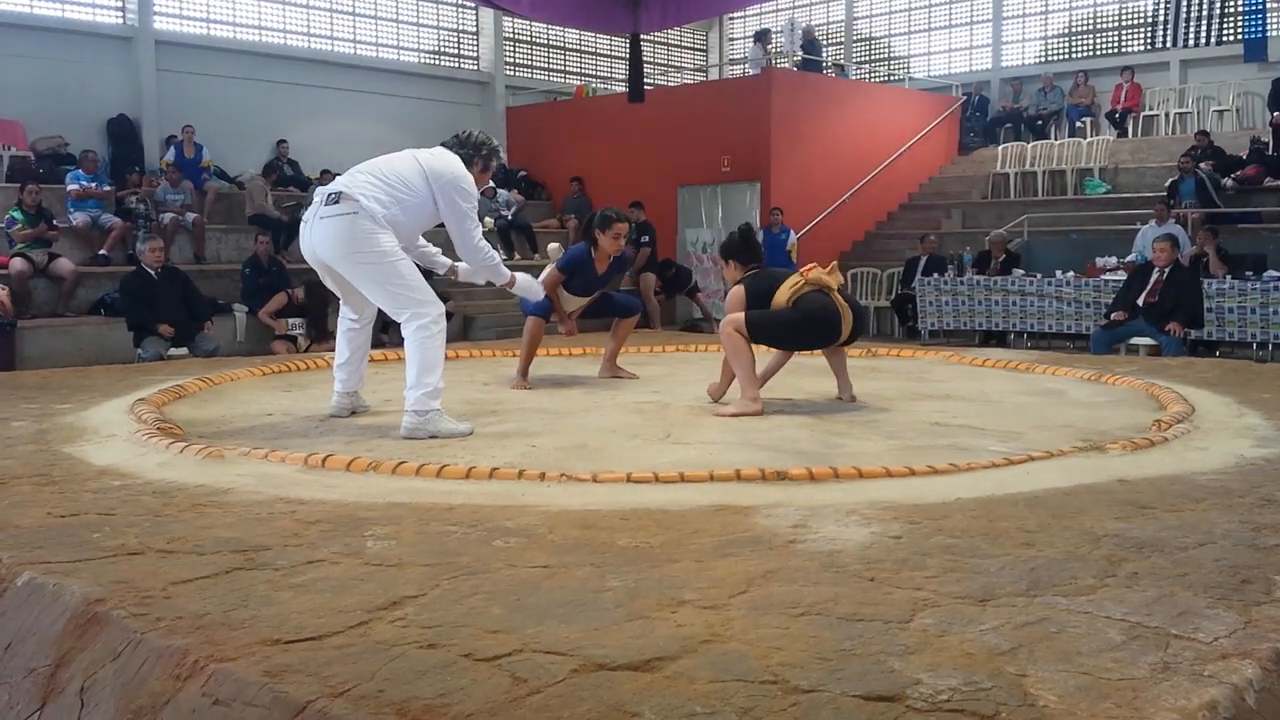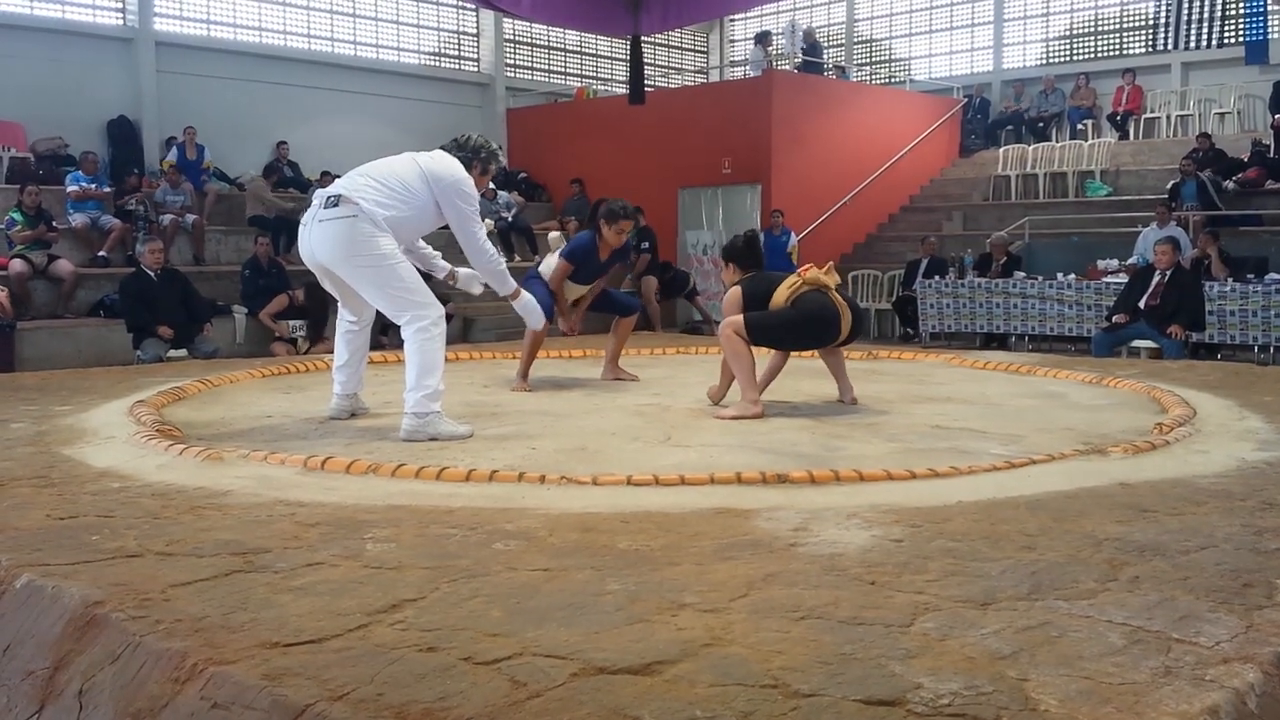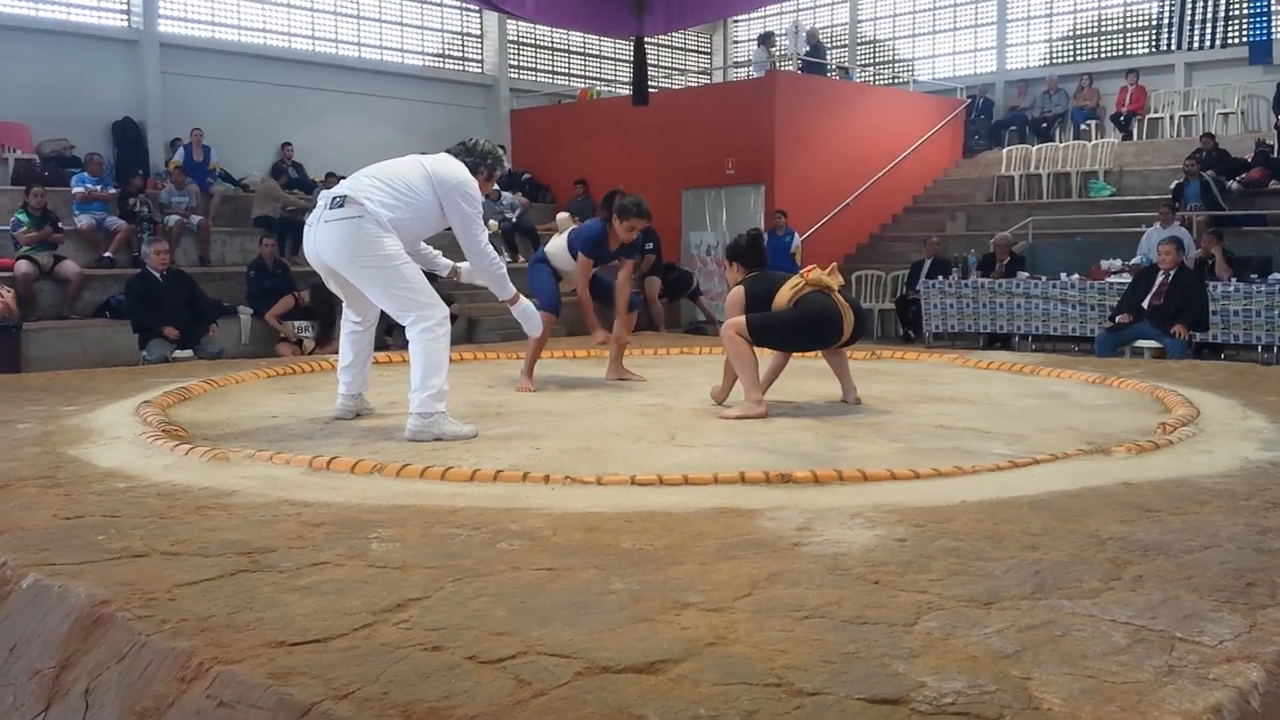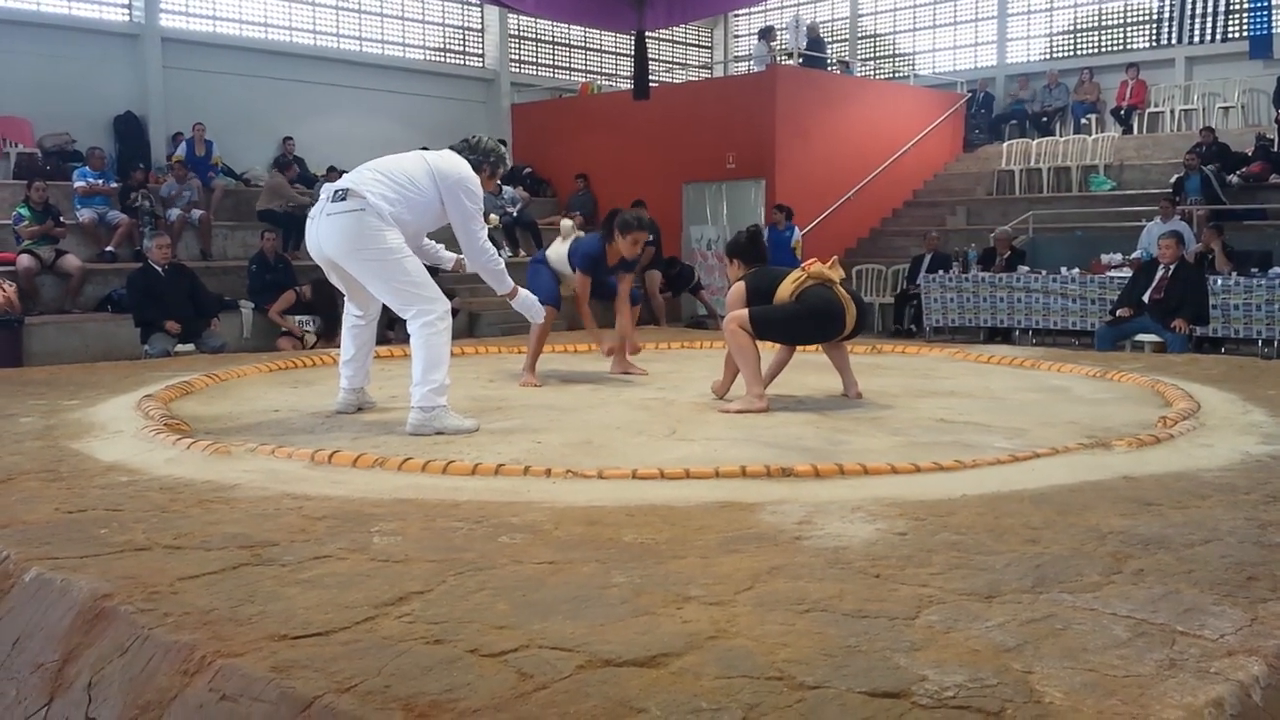
dt=0.2s
person 1, frame 1
left shoulder: (423, 163)
right shoulder: (456, 174)
left elbow: (406, 236)
right elbow: (472, 244)
left wrist: (453, 268)
right wrist: (511, 280)
left hip: (315, 227)
right hip: (352, 229)
left knee: (358, 307)
right knee: (425, 314)
left ankle: (345, 395)
right ankle: (423, 414)
person 1, frame 2
left shoulder: (423, 167)
right shoulder: (456, 177)
left elbow: (404, 239)
right elbow: (478, 247)
left wrist: (451, 274)
right wrist: (516, 295)
left hip: (313, 230)
right hip: (352, 231)
left knee: (356, 310)
right knee: (424, 316)
left ankle: (345, 397)
right ankle: (422, 416)
person 1, frame 3
left shoulder: (428, 170)
right shoulder: (461, 179)
left elbow: (407, 241)
right elbow: (480, 251)
left wrist: (454, 269)
right wrist: (516, 300)
left hip: (318, 231)
right hip: (357, 231)
left knee: (361, 311)
right knee: (429, 317)
left ankle: (350, 398)
right ankle: (427, 416)
person 1, frame 4
left shoulder: (431, 166)
right shoulder: (464, 175)
left elbow: (411, 239)
right elbow: (479, 247)
left wrist: (458, 261)
right wrist: (514, 293)
left hip: (321, 223)
right hip: (359, 225)
left knee: (363, 305)
right knee: (431, 311)
left ankle: (351, 391)
right ankle: (429, 410)
person 2, frame 1
left shoulder: (738, 291)
right shoulder: (779, 276)
left elbow: (733, 335)
right elbow: (788, 337)
left wrist: (720, 389)
right wrist: (759, 381)
left hip: (816, 317)
left knee: (729, 326)
left ankle: (749, 399)
right ankle: (845, 388)
person 2, frame 2
left shoulder: (735, 293)
right shoulder: (775, 280)
right elbow: (783, 344)
left wrist: (719, 392)
right wrist: (757, 389)
left hip: (813, 317)
left knee: (728, 329)
left ankle: (749, 402)
right ankle: (846, 390)
person 2, frame 3
left shoulder: (738, 293)
right shoulder: (778, 280)
right elbow: (786, 342)
left wrist: (723, 392)
right wrist: (761, 388)
left hip: (816, 318)
left knee: (731, 329)
left ankle: (753, 402)
right ankle: (849, 390)
person 2, frame 4
left shoulder: (740, 288)
right shoulder: (777, 276)
left elbow: (736, 334)
right elbow: (788, 340)
left wrist: (724, 386)
right wrist: (763, 382)
left hip: (818, 310)
left knee: (733, 323)
left ankle: (755, 396)
right ankle: (850, 385)
person 3, frame 1
left shoulder: (621, 260)
right shoulder: (578, 255)
left elbow: (598, 290)
right elbow: (547, 286)
left wrist: (574, 316)
right wrist: (563, 319)
left hip: (577, 302)
right hip: (543, 293)
left knee: (632, 307)
right knee: (539, 313)
left ankle: (608, 366)
right ankle: (521, 374)
person 3, frame 2
left shoulder: (622, 248)
right shoulder: (582, 244)
left elbow: (599, 283)
right elbow: (555, 281)
left wrist: (579, 312)
right wrist: (564, 315)
left hip: (577, 289)
right hip: (542, 281)
left knee: (631, 307)
right knee: (543, 314)
left ankle: (611, 367)
right ankle: (521, 376)
person 3, frame 3
left shoulder: (631, 241)
right shoulder: (593, 233)
left elbow: (623, 283)
right elbow: (582, 287)
left wrist: (622, 327)
right wrist: (596, 329)
left hip: (577, 270)
right hip: (545, 264)
left knee: (631, 302)
right knee: (549, 306)
left ankle: (615, 368)
right ankle: (526, 373)
person 3, frame 4
left shoulder: (630, 256)
right shoulder: (591, 250)
left elbow: (622, 301)
right elbow: (581, 303)
left wrist: (630, 339)
right wrist: (601, 342)
left hip: (578, 274)
right hip: (545, 266)
left knee: (633, 297)
right knee: (549, 301)
left ankle: (619, 360)
right ankle: (529, 369)
